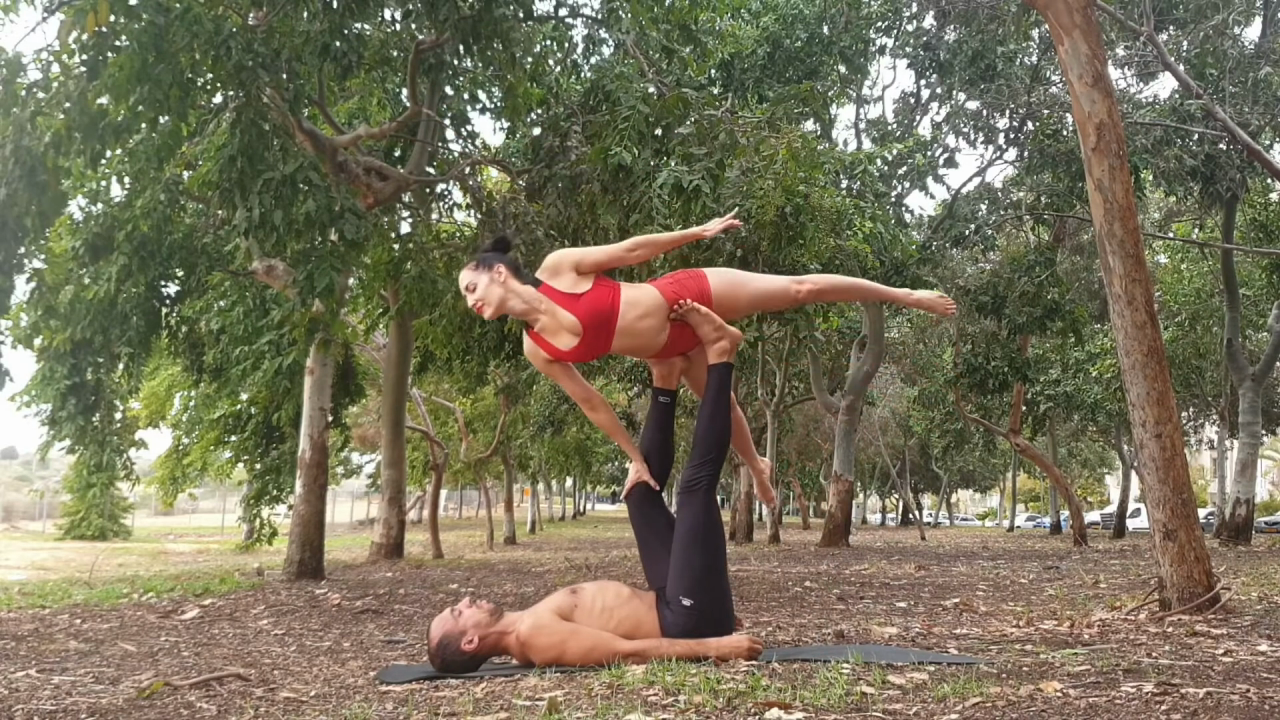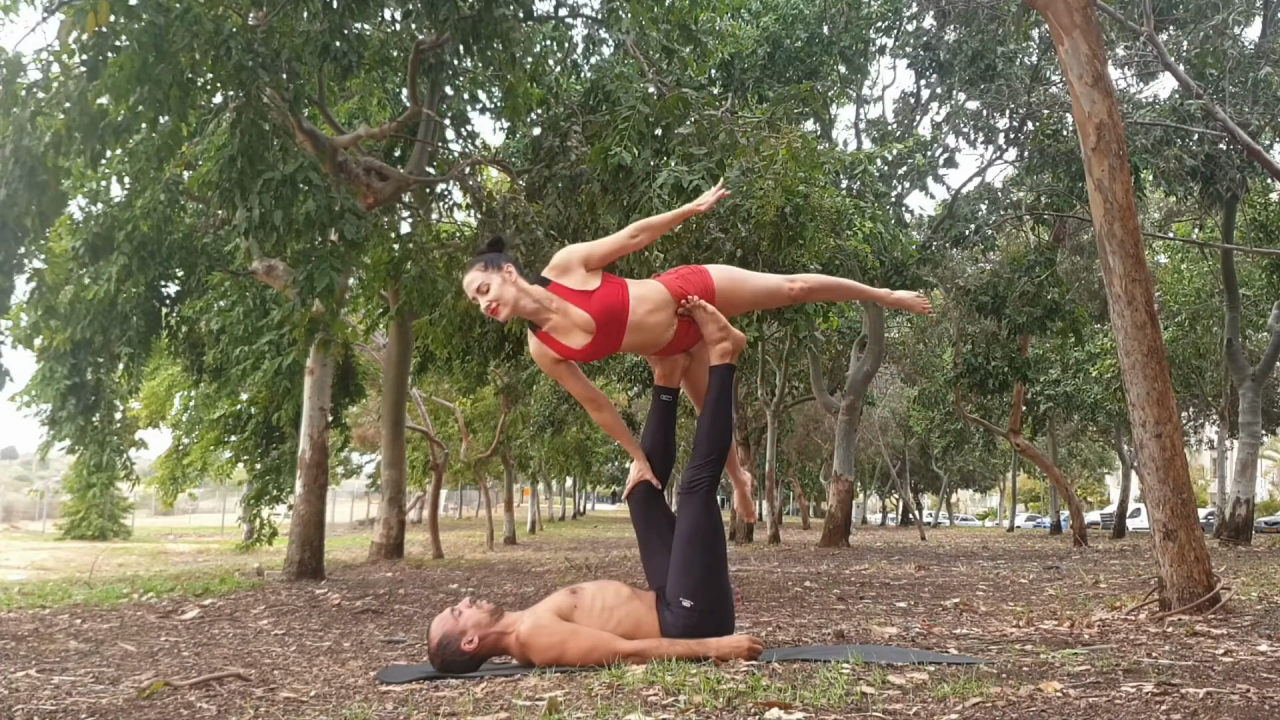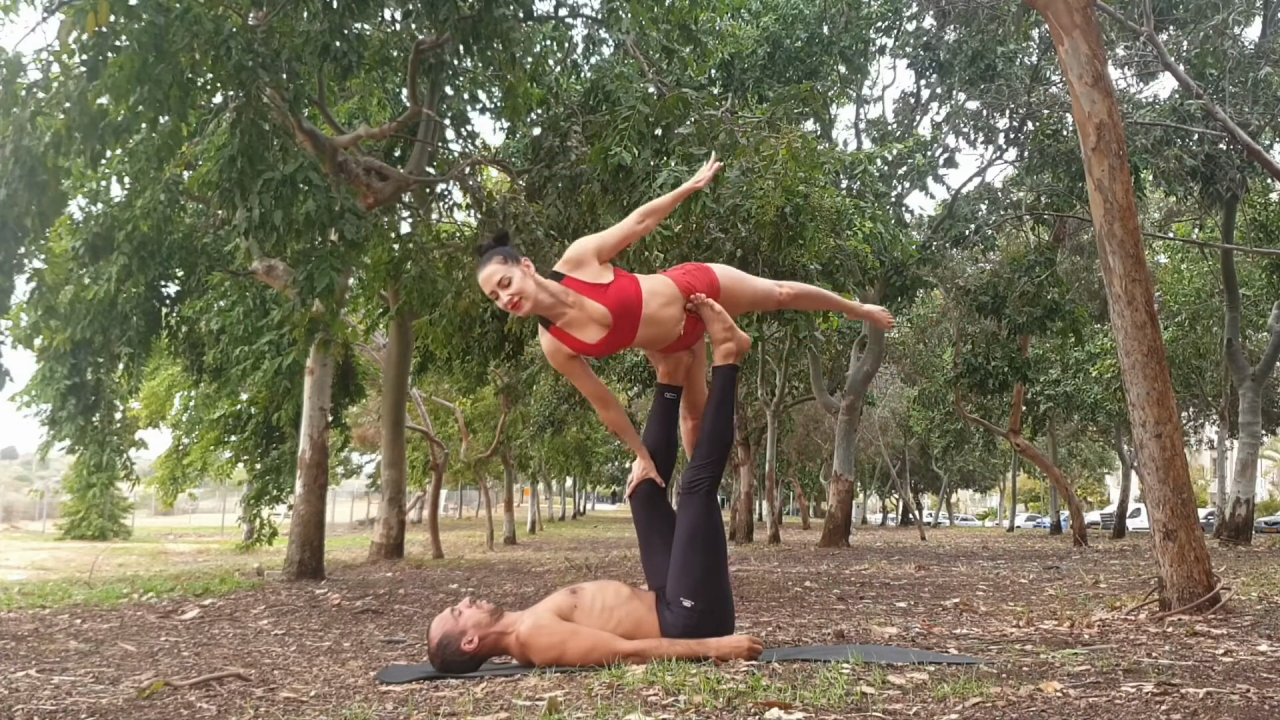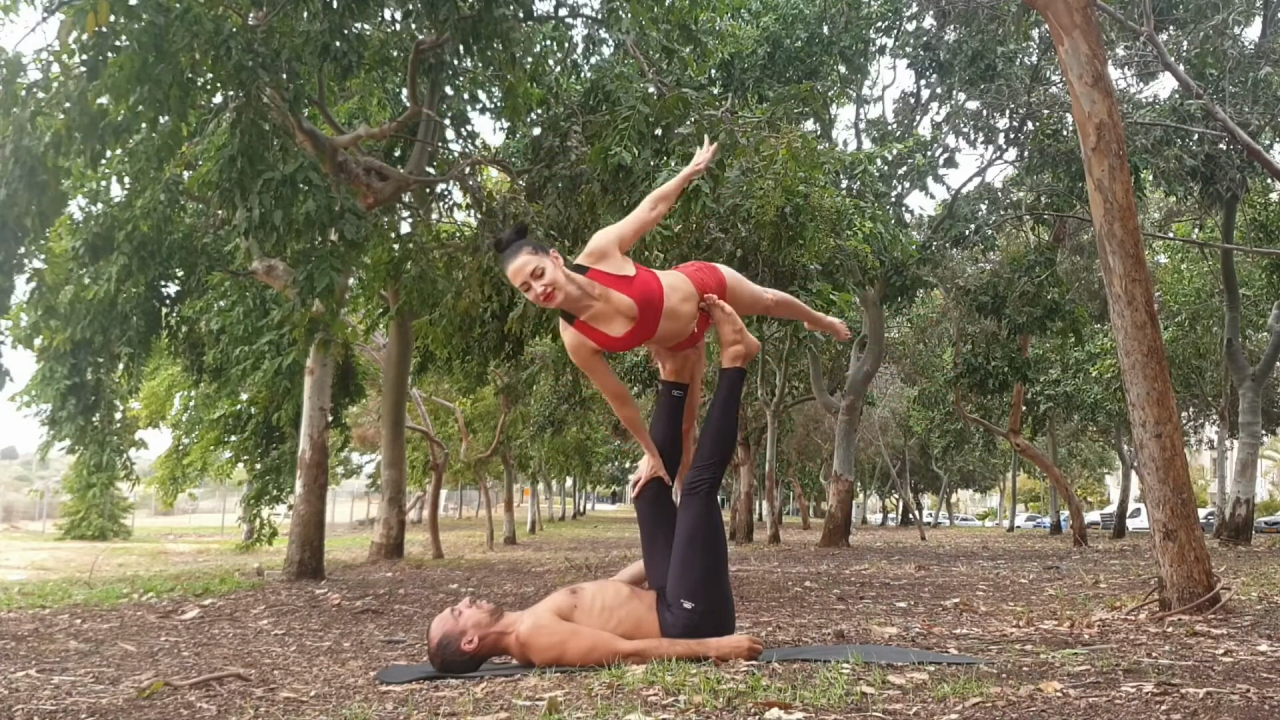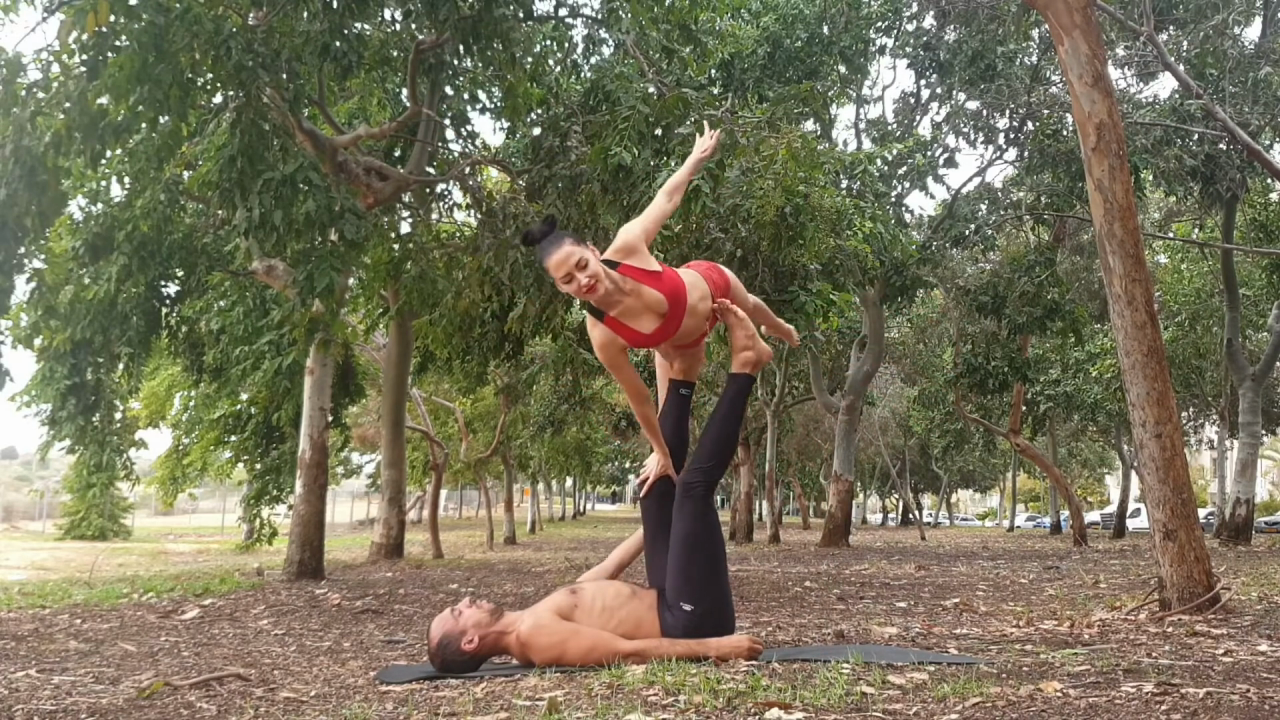
dt=0.2s
person 1, frame 1
left shoulder: (558, 267)
right shoulder: (536, 349)
left elbow: (631, 250)
right elbow: (592, 403)
left wrist: (700, 231)
right wrist: (636, 459)
left hip: (689, 297)
right hip: (678, 344)
left knee: (800, 289)
left ankle: (906, 296)
right ankle: (756, 466)
person 1, frame 2
left shoulder: (565, 266)
right shoulder: (541, 349)
left elbow: (633, 235)
right elbow: (596, 404)
left wrist: (695, 207)
right wrist: (639, 458)
left hip: (692, 292)
right hip: (678, 344)
left knee: (795, 288)
right knee: (709, 409)
left ankle: (886, 296)
right ankle: (737, 476)
person 1, frame 3
left shoulder: (578, 258)
right shoulder: (554, 345)
left elbow: (639, 220)
right elbow: (604, 404)
left wrist: (692, 185)
right wrist: (642, 458)
left hip: (698, 288)
right hip: (677, 344)
left knee: (784, 294)
right knee: (693, 413)
left ankle: (858, 308)
person 1, frame 4
left shoulder: (599, 251)
right shoulder: (576, 338)
left elbow: (651, 208)
right elbow: (620, 400)
left wrist: (691, 169)
right wrist: (651, 455)
left hip: (704, 286)
left knee: (769, 302)
right knee: (682, 416)
left ankle: (820, 321)
person 1, frame 5
left shoulder: (627, 246)
right shoulder: (603, 335)
left elbow: (666, 198)
right elbow: (639, 399)
left wrist: (697, 157)
right wrist: (660, 452)
left hip: (710, 284)
right hip: (679, 344)
left knee: (751, 307)
left ankle: (779, 327)
person 2, frame 1
left shoulder: (529, 625)
right shoulder: (532, 634)
right elbow: (628, 652)
right wrist: (714, 646)
left hip: (675, 608)
right hip: (688, 623)
left knee: (641, 491)
right knee: (696, 484)
left ankle: (666, 383)
right ankle: (718, 358)
person 2, frame 2
left shoulder: (530, 624)
right shoulder: (531, 634)
right elbow: (629, 652)
right wrist: (714, 646)
left hip: (674, 609)
right hip: (690, 622)
left knee: (643, 490)
right knee: (697, 484)
left ankle: (666, 383)
right ankle: (720, 359)
person 2, frame 3
left shoulder: (530, 623)
right shoulder: (532, 635)
right elbow: (628, 653)
right wrist: (714, 647)
left hip: (674, 609)
right hip: (691, 623)
left knee: (646, 487)
right knee: (698, 484)
left ankle: (670, 378)
right ankle: (724, 359)
person 2, frame 4
left shoulder: (529, 623)
right shoulder: (531, 635)
left elbow: (607, 591)
right elbow: (628, 653)
right wrist: (715, 647)
left hip: (670, 607)
right hip: (691, 621)
left knee: (651, 485)
right knee: (700, 484)
left ankle: (675, 377)
right ankle: (732, 361)
person 2, frame 5
left shoulder: (531, 622)
right shoulder: (532, 635)
left elbow: (596, 579)
right elbow: (629, 652)
left wrist: (660, 530)
right wrist: (715, 646)
left hip: (669, 605)
right hip: (691, 621)
left knee: (659, 483)
right knee: (694, 485)
right ankle: (743, 367)
